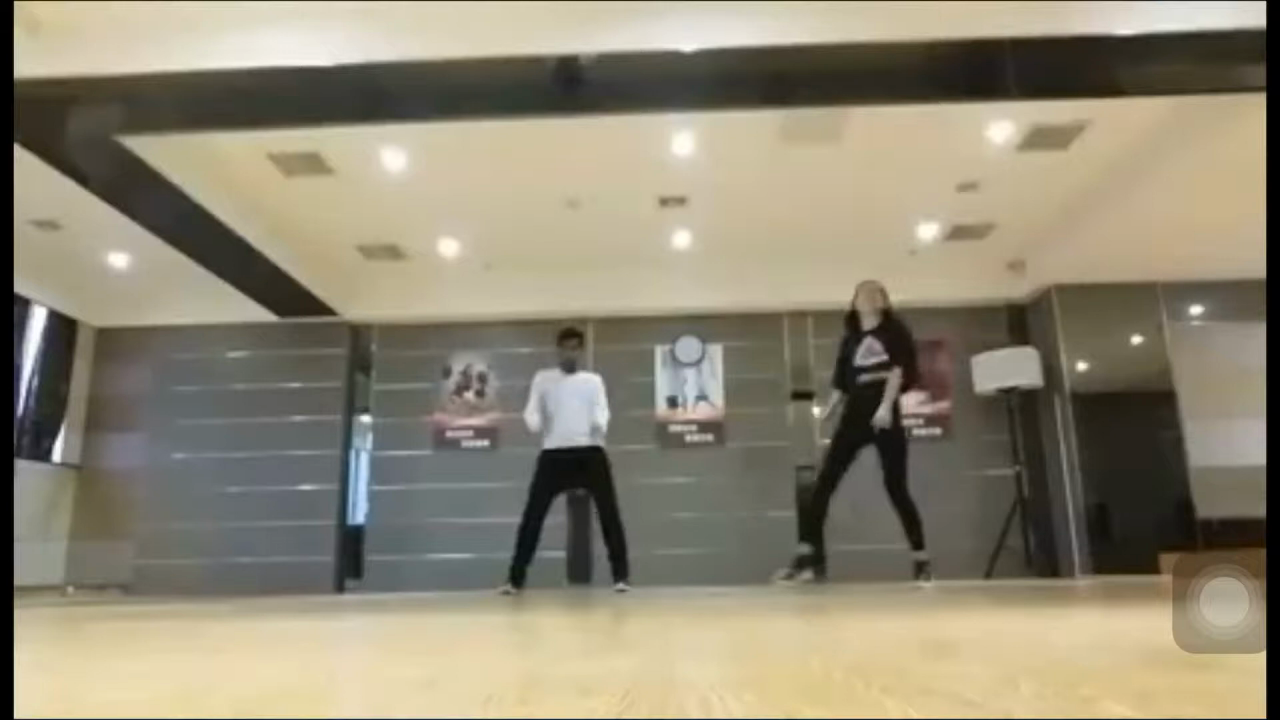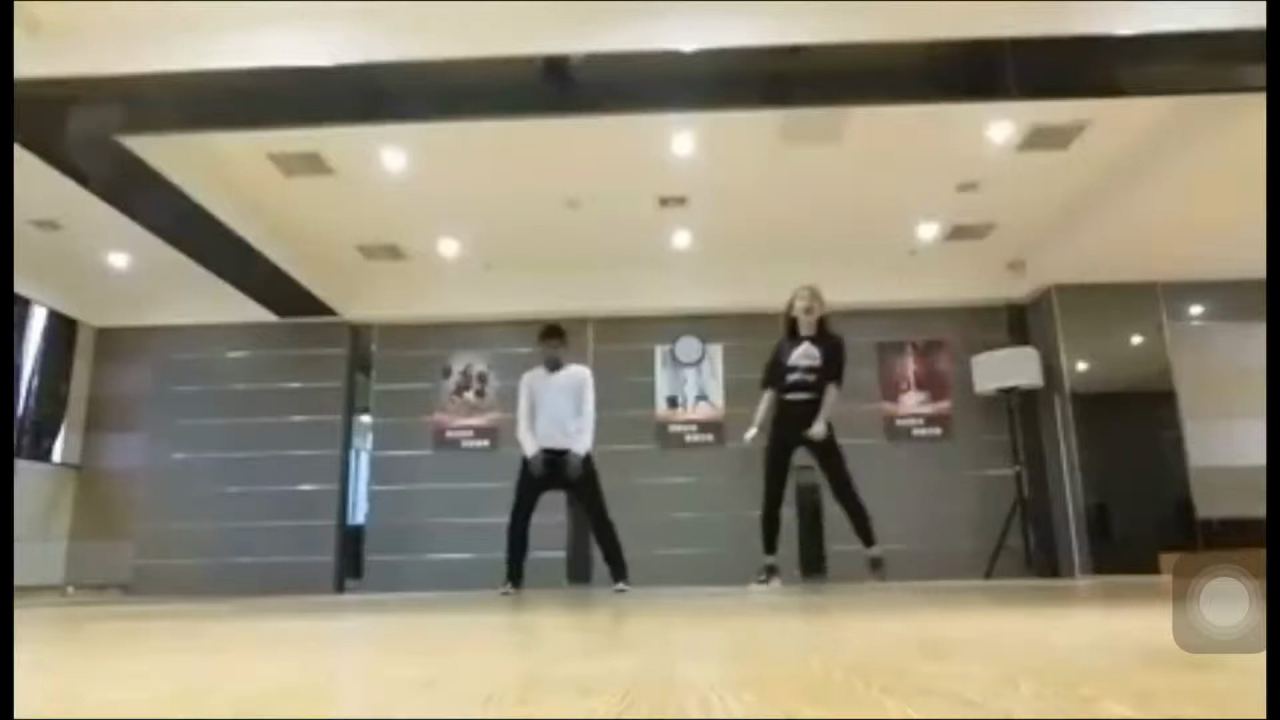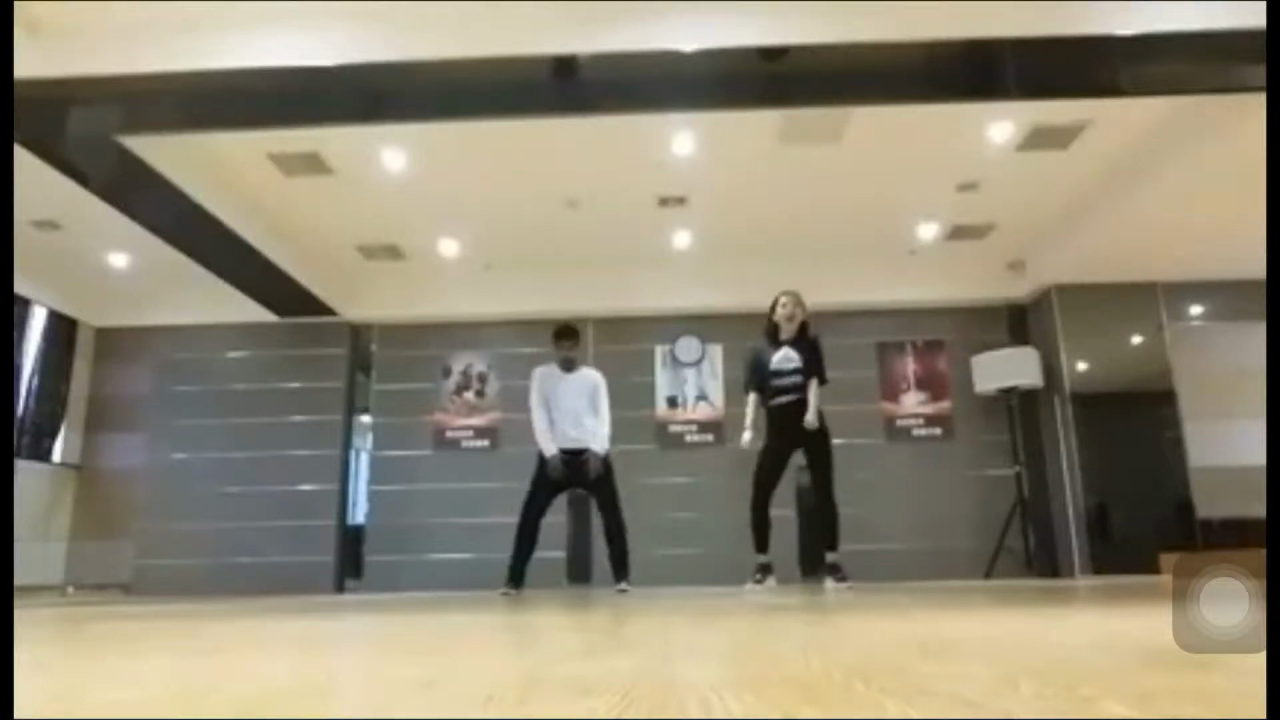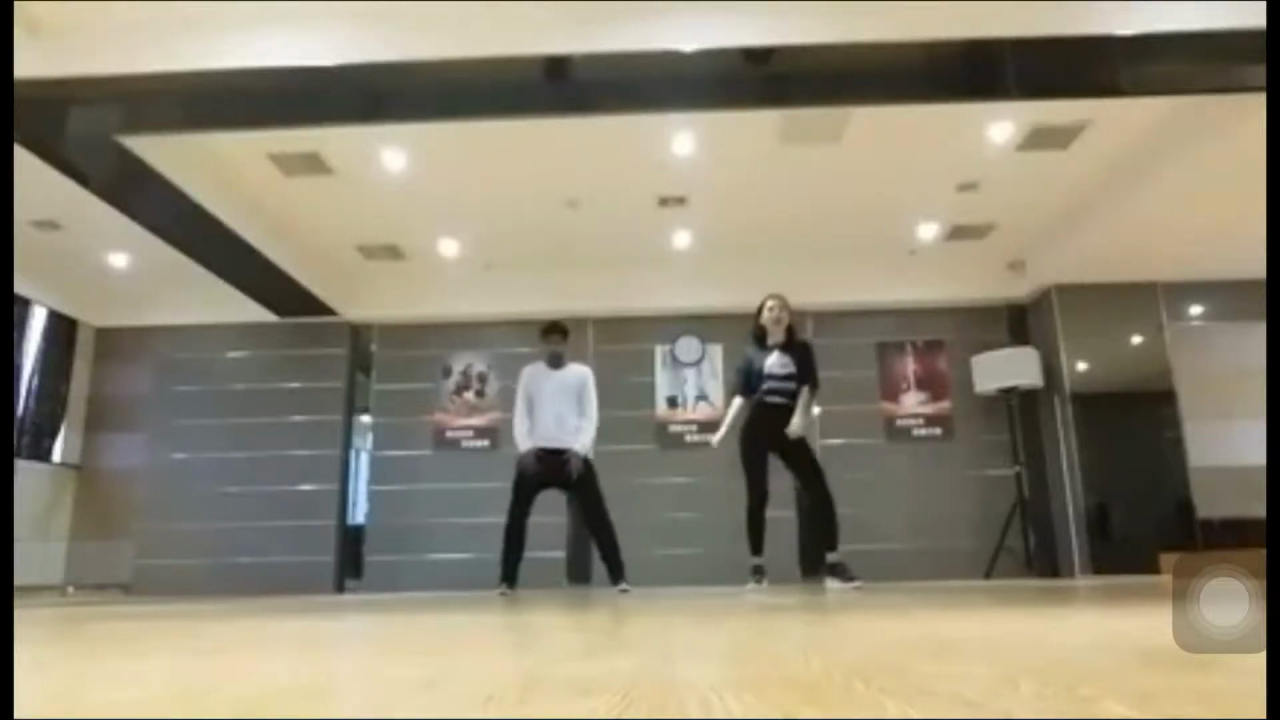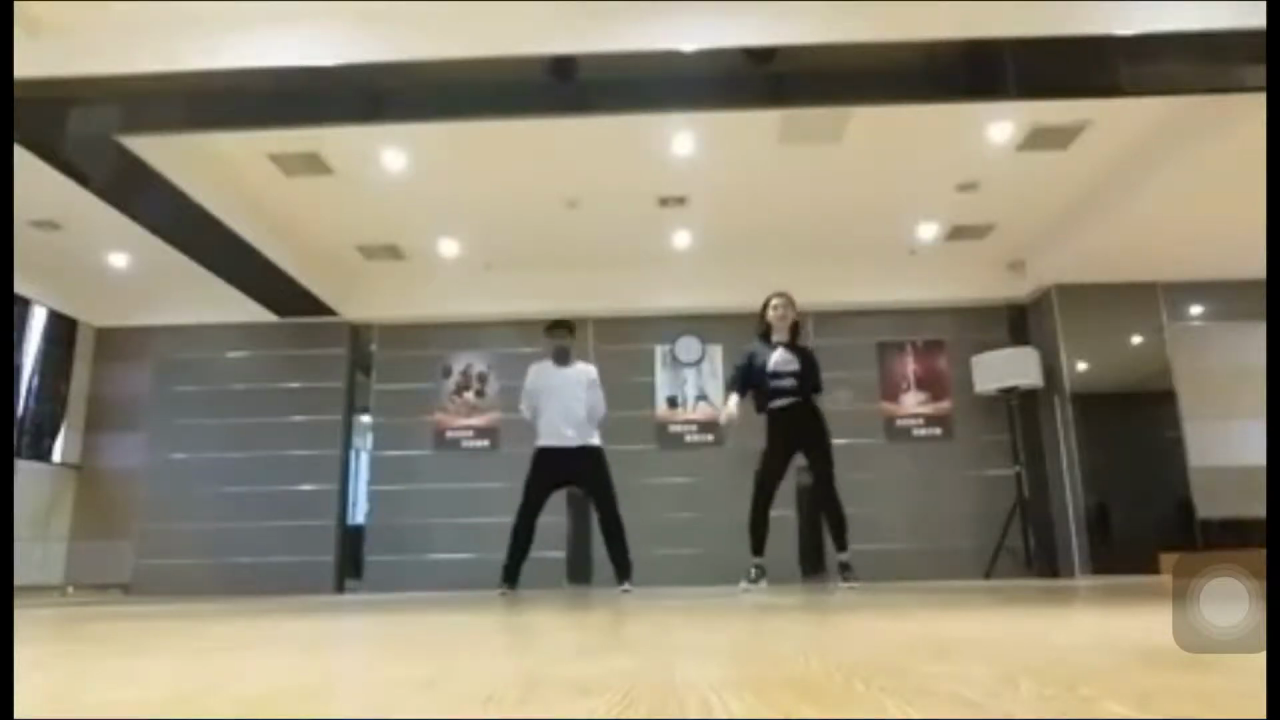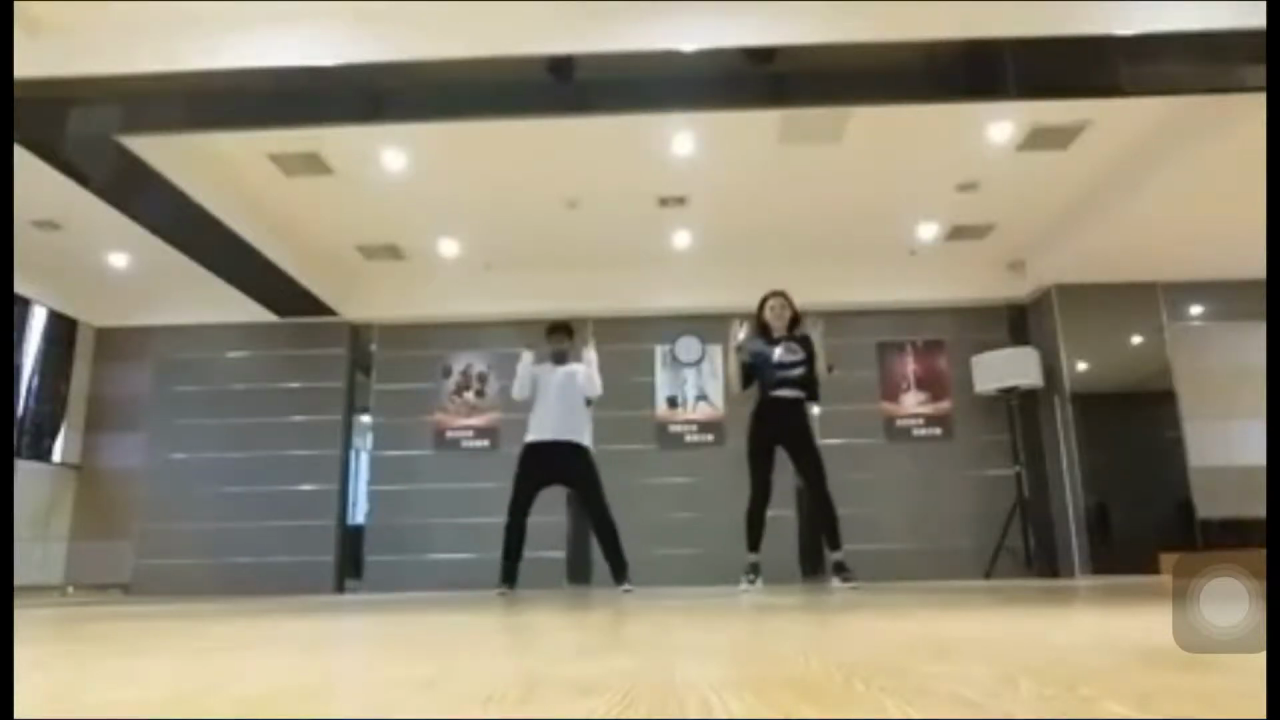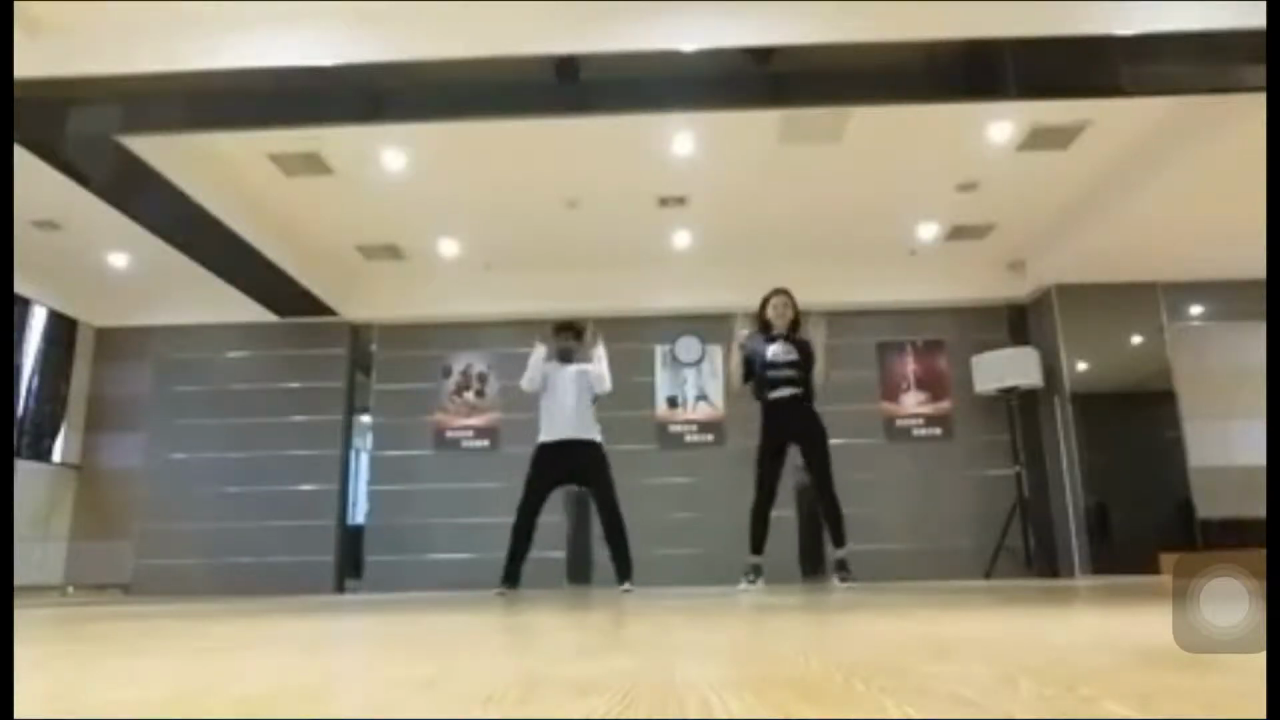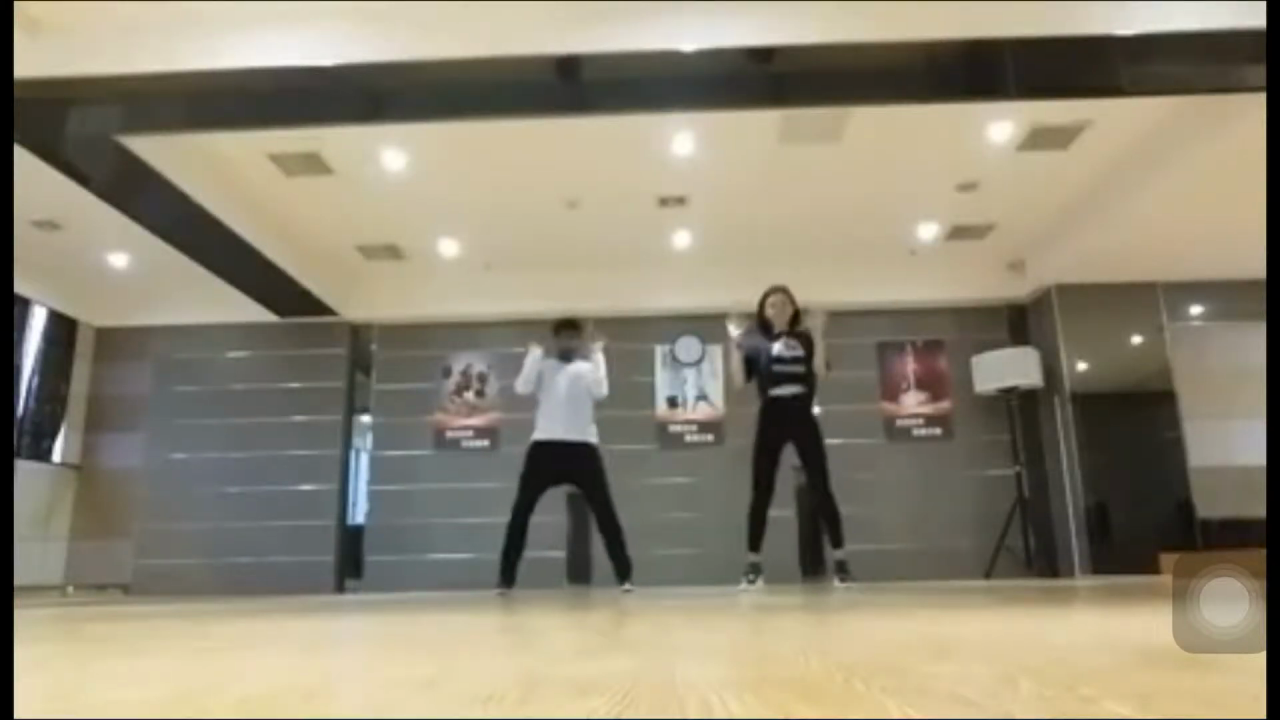
dt=0.3s
person 1, frame 1
left shoulder: (895, 332)
right shoulder: (849, 340)
left elbow: (899, 370)
right elbow: (840, 385)
left wrist: (887, 405)
right wrist: (826, 412)
left hip: (884, 415)
right hip: (854, 415)
left knee: (896, 488)
right knee: (823, 482)
left ankle: (921, 561)
right ankle: (805, 557)
person 1, frame 2
left shoulder: (831, 343)
right shoulder: (783, 346)
left elbow: (833, 384)
right elbow: (770, 388)
left wrist: (822, 421)
right wrist: (756, 424)
left hip: (817, 422)
right hip: (784, 422)
left knee: (843, 489)
right knee: (772, 496)
left ankle: (874, 556)
right ankle: (769, 565)
person 1, frame 3
left shoulder: (809, 345)
right shoulder: (762, 353)
left elbow: (815, 381)
right elbow: (754, 392)
left wrist: (813, 410)
right wrist: (748, 427)
left hip: (809, 423)
right hip: (778, 427)
left knee: (823, 492)
right knee: (760, 494)
left ankle: (831, 564)
right ankle: (763, 566)
person 1, frame 4
left shoulder: (801, 350)
right shoulder: (753, 355)
left elbow: (806, 388)
right elbow: (741, 394)
left wrist: (799, 418)
right wrist: (724, 429)
left hip: (789, 429)
right hip: (756, 429)
left knee: (818, 491)
right knee: (757, 497)
left ankle: (833, 565)
right ankle: (757, 567)
person 1, frame 5
left shoulder: (804, 354)
right shoulder: (756, 352)
left elbow: (816, 392)
right elbow: (738, 389)
right wrist: (731, 407)
left hip: (809, 424)
right hip: (779, 429)
left knee: (826, 493)
right knee: (761, 496)
left ankle: (844, 563)
right ankle: (756, 567)
person 1, frame 6
left shoulder: (804, 342)
right shoulder: (754, 346)
left elbow: (821, 378)
right elbow: (737, 386)
left wrist: (819, 345)
right wrist: (736, 348)
left hip: (796, 421)
right hip: (765, 422)
left knee: (818, 489)
right knee: (759, 494)
left ankle: (837, 562)
right ankle: (752, 566)
person 1, frame 7
left shoulder: (802, 345)
right shoulder: (754, 343)
left elbow: (817, 381)
right elbow: (737, 382)
right wrist: (737, 346)
left hip: (805, 418)
right hip: (773, 421)
left knee: (824, 488)
right knee: (764, 494)
left ankle: (840, 561)
right ankle: (754, 566)
person 1, frame 8
left shoulder: (805, 338)
right shoulder: (755, 341)
left elbow: (820, 372)
right elbow: (740, 380)
left wrist: (818, 335)
right wrist: (735, 344)
left hip: (803, 418)
right hip: (771, 419)
left knee: (821, 489)
right knee: (761, 492)
left ankle: (840, 562)
right ankle: (753, 565)
person 2, frame 1
left shoulder: (593, 381)
right shoulder: (543, 379)
left elbow: (603, 414)
right elbow: (531, 417)
left wrist: (599, 424)
right wrist: (538, 420)
left hip: (590, 452)
right hip: (554, 453)
left knee: (609, 512)
right knee: (533, 514)
left ankle: (621, 575)
right ankle: (515, 577)
person 2, frame 2
left shoulder: (581, 374)
right shoulder: (529, 379)
left elbow: (587, 416)
right elbow: (523, 421)
left wrist: (578, 452)
right wrist: (531, 452)
left hip: (574, 454)
right hip: (539, 455)
left knee: (597, 514)
right knee: (519, 515)
left ankle: (619, 575)
right ankle: (513, 578)
person 2, frame 3
left shoulder: (594, 378)
right shoulder: (541, 375)
left elbow: (603, 417)
right elbow: (538, 416)
left wrist: (597, 451)
right wrist: (551, 453)
left hip: (591, 453)
right hip: (555, 454)
left knee: (612, 513)
right knee: (530, 514)
left ankle: (621, 575)
right ankle: (514, 578)
person 2, frame 4
left shoulder: (582, 374)
right shoulder: (529, 373)
left elbow: (590, 415)
right elbow: (520, 414)
left wrist: (579, 450)
right wrist: (525, 448)
left hip: (572, 454)
right hip: (537, 453)
left knee: (596, 514)
right knee: (517, 514)
left ankle: (618, 575)
right ankle: (508, 578)
person 2, frame 5
left shoulder: (588, 372)
right shoulder: (537, 371)
left elbow: (597, 414)
right elbow: (528, 411)
left wrist: (595, 392)
right wrist: (528, 406)
left hip: (586, 450)
right hip: (548, 451)
left knee: (609, 511)
right knee: (527, 513)
left ankle: (624, 575)
right ankle: (509, 578)
person 2, frame 6
left shoulder: (581, 371)
right shoulder: (537, 372)
left elbow: (594, 392)
right elbow: (519, 394)
left wrist: (589, 356)
right wrist: (526, 359)
left hip: (574, 449)
right hip: (537, 448)
left knee: (598, 511)
right knee: (517, 512)
left ankle: (621, 574)
right ankle: (507, 578)
person 2, frame 7
left shoulder: (588, 370)
right shoulder: (545, 369)
left elbow: (604, 387)
right elbow: (528, 385)
left wrist: (599, 353)
right wrist: (539, 353)
left hip: (586, 447)
right hip: (550, 447)
left knee: (610, 510)
right knee: (527, 511)
left ankle: (624, 575)
right ankle: (510, 577)
person 2, frame 8
left shoulder: (588, 369)
right shoulder: (542, 367)
left elbow: (600, 393)
right elbow: (522, 389)
left wrist: (596, 355)
right wrist: (534, 354)
left hip: (581, 447)
right hip: (544, 447)
left knee: (605, 511)
right knee: (521, 510)
left ankle: (624, 575)
right ankle: (506, 577)
